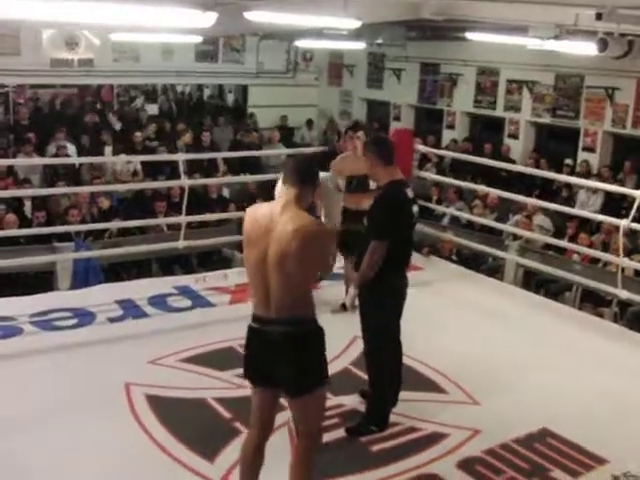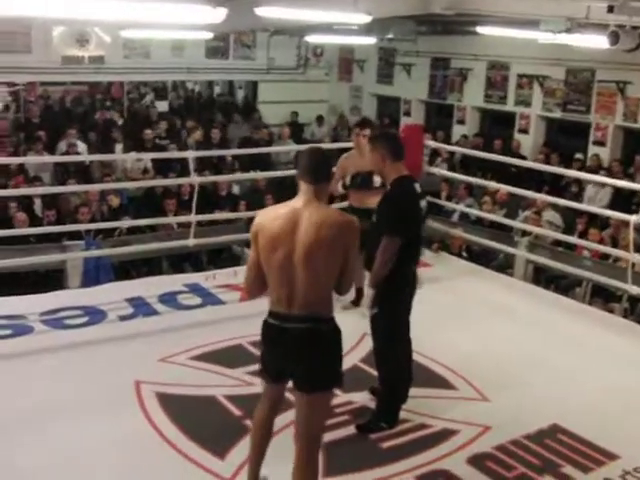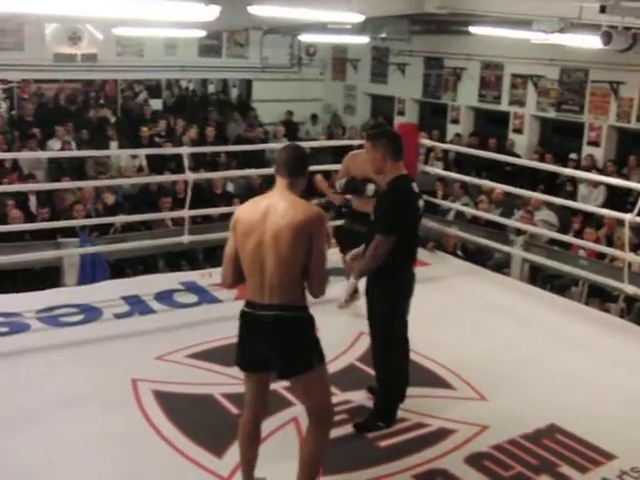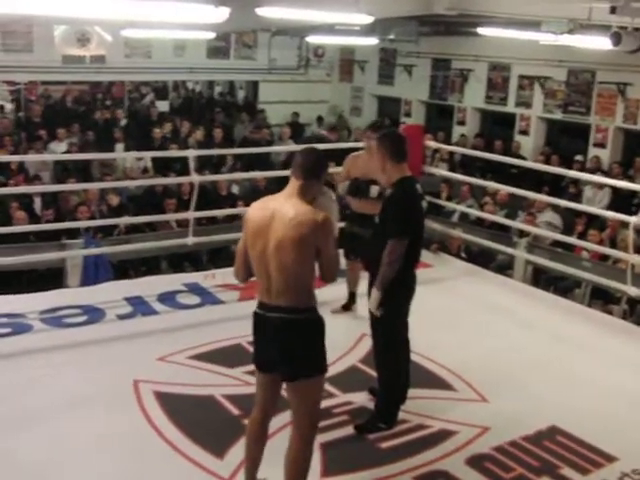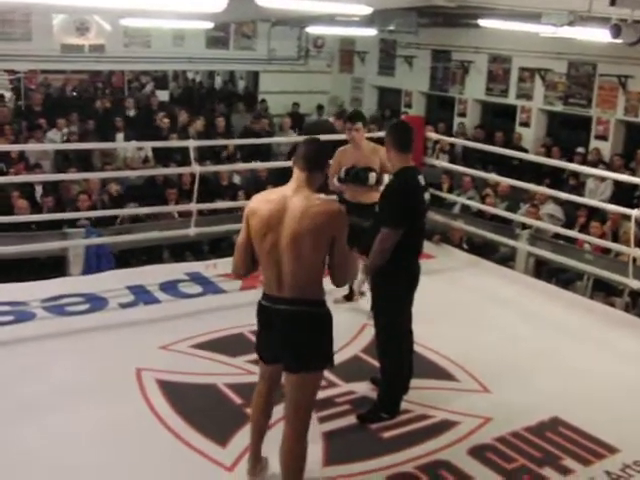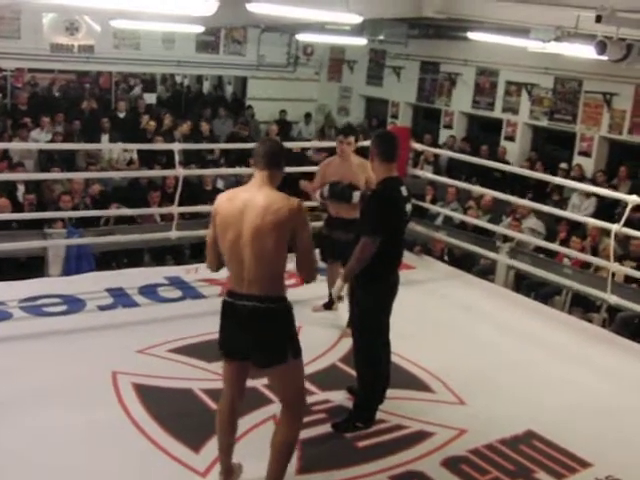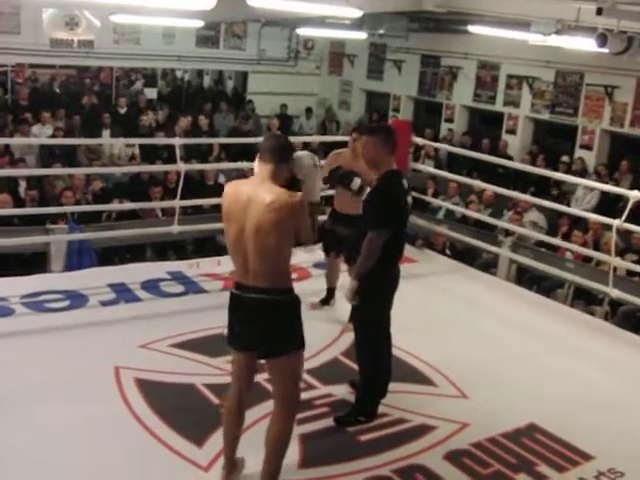
dt=0.4s
person 1, frame 1
left shoulder: (252, 215)
right shoulder: (317, 230)
left hip: (259, 334)
right hip: (299, 337)
left knee: (259, 427)
right knee: (307, 439)
person 1, frame 2
left shoulder: (263, 220)
right shoulder: (345, 225)
left elbow: (252, 289)
right elbow: (343, 287)
left hip: (275, 329)
right hip: (317, 334)
left knee: (269, 401)
right knee: (308, 441)
person 1, frame 3
left shoulder: (243, 212)
right shoulder: (312, 216)
left elbow: (229, 279)
right elbow: (317, 289)
left hip: (251, 320)
right hip: (291, 323)
left knee: (253, 410)
right knee: (321, 417)
person 1, frame 4
left shoulder: (254, 210)
right shoulder: (317, 219)
left elbow: (241, 273)
right elbow: (329, 275)
left hip: (263, 319)
right hip: (299, 324)
left knee: (262, 407)
right knee: (304, 425)
person 1, frame 5
left shoulder: (256, 204)
right shoulder: (332, 213)
left elbow: (239, 269)
right elbow: (341, 279)
right wrist: (349, 253)
left hip: (268, 310)
right hip: (308, 317)
left knee: (266, 384)
right knee: (297, 418)
person 1, frame 6
left shoulder: (222, 202)
right shoulder: (290, 208)
left elbow: (213, 263)
right elbow: (308, 275)
right wrist: (304, 242)
left hip: (232, 308)
right hip: (270, 313)
left knee: (230, 397)
right knee: (294, 408)
person 1, frame 7
left shoulder: (231, 190)
right shoulder: (291, 202)
right elbow: (308, 239)
right wrist: (311, 195)
left hip: (240, 299)
right hip: (277, 305)
left knee: (239, 388)
right knee: (286, 403)
person 2, frame 1
left shoulder: (385, 199)
right shoulder: (405, 190)
left elbow: (377, 250)
left wrist: (356, 284)
left hip: (380, 284)
right hip: (396, 278)
left knee: (377, 347)
right knee: (390, 339)
left ankle: (377, 415)
right ankle: (388, 393)
person 2, frame 2
left shoulder: (395, 196)
right shoulder: (411, 186)
left elbow: (388, 247)
left wrist: (372, 286)
left hip: (391, 281)
right hip: (404, 276)
left knee: (386, 343)
right knee: (399, 336)
left ankle: (387, 412)
right ankle: (398, 389)
person 2, frame 3
left shoulder: (393, 194)
right shoulder: (409, 186)
left elbow: (382, 246)
left wrist: (355, 277)
right wrist: (362, 251)
left hip: (387, 280)
right hip: (401, 274)
left knee: (384, 343)
right knee: (396, 337)
left ankle: (385, 411)
right ankle: (396, 389)
person 2, frame 4
left shoulder: (400, 197)
right shoulder: (410, 187)
left elbow: (394, 249)
left wrist: (377, 289)
left hip: (392, 282)
right hip: (402, 278)
left knee: (386, 344)
right knee: (397, 338)
left ankle: (386, 413)
right ankle: (397, 390)
person 2, frame 5
left shoulder: (397, 187)
right shoulder: (417, 179)
left elbow: (387, 238)
left wrist: (365, 272)
left hip: (393, 272)
right hip: (408, 266)
left knee: (389, 334)
right knee: (401, 328)
left ankle: (388, 402)
right ankle: (400, 380)
person 2, frame 6
left shoulder: (380, 197)
right shoulder: (401, 190)
left elbow: (367, 247)
left wrist: (342, 279)
left hip: (372, 281)
right hip: (387, 276)
left knee: (366, 344)
right knee: (378, 338)
left ankle: (364, 412)
right ankle: (376, 390)
person 2, frame 7
left shoulder: (383, 189)
right shoulder: (398, 182)
left elbow: (375, 240)
left wrist: (355, 278)
left hip: (374, 274)
right hip: (387, 270)
left knee: (368, 337)
right knee: (379, 331)
left ankle: (366, 406)
right ankle: (377, 384)
person 3, frame 1
right shoulder: (339, 161)
right elbow: (332, 188)
left wrist: (371, 184)
right wrist: (342, 185)
right hip: (349, 214)
right knee: (349, 259)
right ankle: (349, 298)
person 3, frame 2
right shoulder: (345, 160)
right elbow: (335, 188)
left wrist: (380, 182)
right wrist: (347, 184)
right hip: (355, 212)
right ankle: (359, 295)
person 3, frame 3
right shoulder: (352, 157)
right elbow: (339, 183)
left wrist: (375, 191)
right hip: (353, 214)
right knee: (347, 255)
right ankle: (353, 291)
person 3, frame 4
right shoulder: (352, 160)
right elbow: (341, 186)
left wrist: (380, 193)
right wrist: (347, 189)
left hip: (377, 220)
right hip: (354, 217)
right knee: (352, 261)
right ankle: (350, 300)
person 3, frame 5
left shoulder: (378, 152)
right shoulder: (341, 153)
right elbow: (332, 183)
left wrist: (376, 179)
right wrist: (343, 179)
left hip: (372, 209)
right hip: (349, 207)
right ankle: (352, 291)
person 3, frame 6
left shoulder: (365, 167)
right shoulder: (327, 165)
right elbow: (314, 192)
left wrist: (358, 197)
right wrist: (326, 193)
left hip: (354, 225)
right hip: (333, 221)
right knee: (332, 263)
right ankle: (331, 300)
person 3, frame 7
right shoulder: (336, 156)
right elbow: (322, 180)
left wrist: (357, 184)
right wrist: (332, 177)
left hip: (358, 221)
right hip: (336, 214)
right knee: (331, 257)
right ankle: (329, 296)
